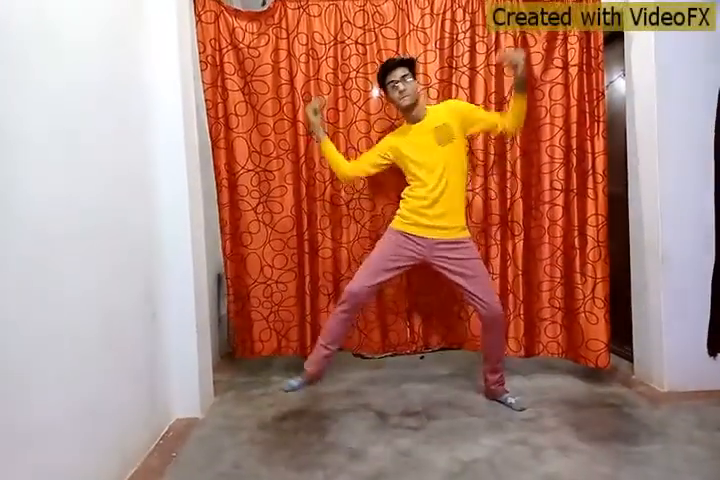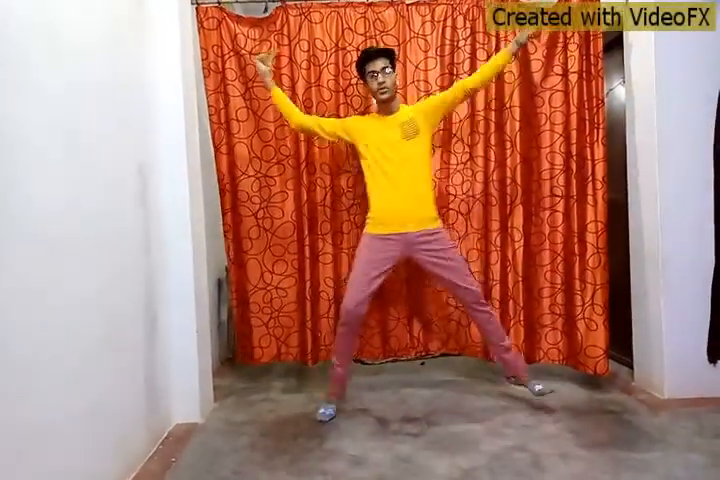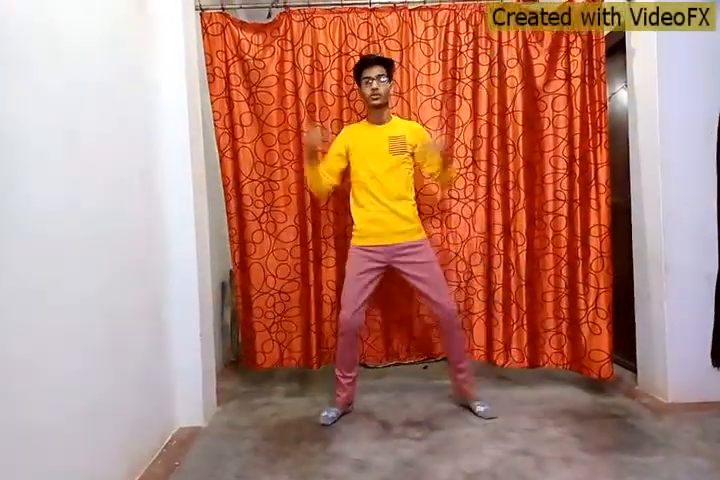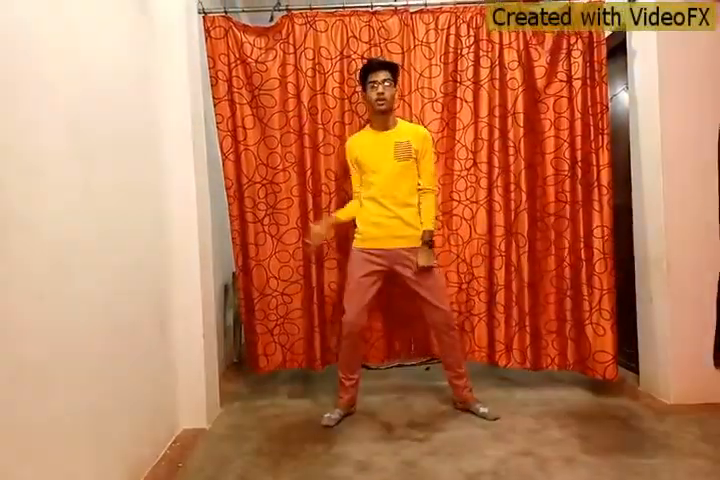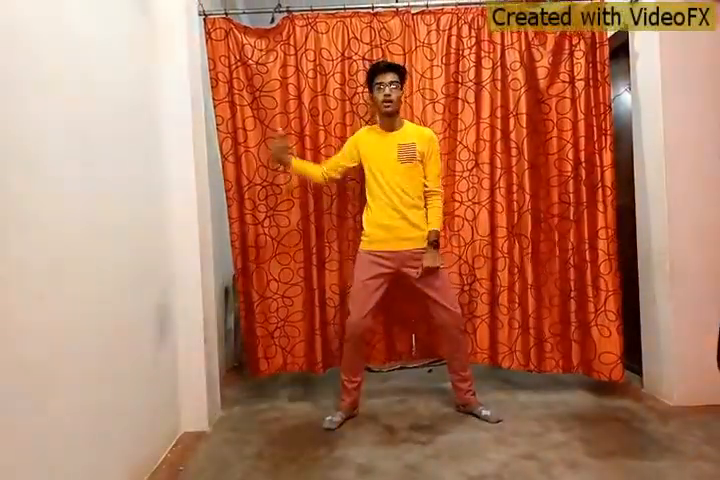
dt=0.2s
person 1, frame 1
left shoulder: (455, 111)
right shoulder: (392, 142)
left elbow: (508, 125)
right elbow: (349, 172)
left wrist: (520, 82)
right wrist: (319, 132)
left hip: (453, 238)
right hip: (405, 234)
left knee: (493, 311)
right knee: (354, 294)
left ankle: (494, 385)
right ankle: (313, 369)
person 1, frame 2
left shoulder: (424, 111)
right shoulder: (356, 127)
left elbow: (469, 85)
right elbow: (303, 122)
left wrist: (511, 50)
right wrist: (271, 84)
left hip: (428, 231)
right hip: (380, 234)
left knee: (474, 297)
right knee: (351, 309)
left ankle: (516, 371)
right ankle: (335, 393)
person 1, frame 3
left shoulder: (413, 132)
right shoulder: (348, 137)
left elbow: (435, 185)
right elbow: (321, 187)
left wrist: (439, 163)
right wrist: (313, 153)
left hip: (410, 241)
right hip: (365, 245)
left knee: (447, 312)
right knee: (349, 320)
left ankle: (466, 392)
right ankle: (343, 398)
person 1, frame 4
left shoulder: (419, 136)
right shoulder: (355, 144)
left elbow: (427, 192)
right elbow: (360, 200)
left wrist: (427, 243)
right wrist: (329, 222)
left hip: (412, 246)
right hip: (367, 248)
left knee: (443, 319)
right knee: (352, 323)
left ankle: (463, 395)
right ankle: (345, 399)
person 1, frame 5
left shoulder: (425, 138)
right shoulder: (361, 139)
left elbow: (434, 195)
right elbow: (324, 173)
left wrist: (433, 244)
right wrist: (288, 161)
left hip: (419, 248)
right hip: (374, 250)
left knee: (451, 321)
right knee: (356, 326)
left ankle: (466, 398)
right ankle: (348, 403)
